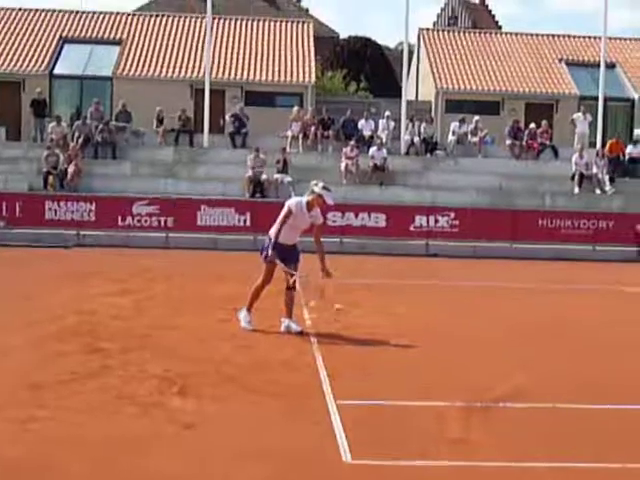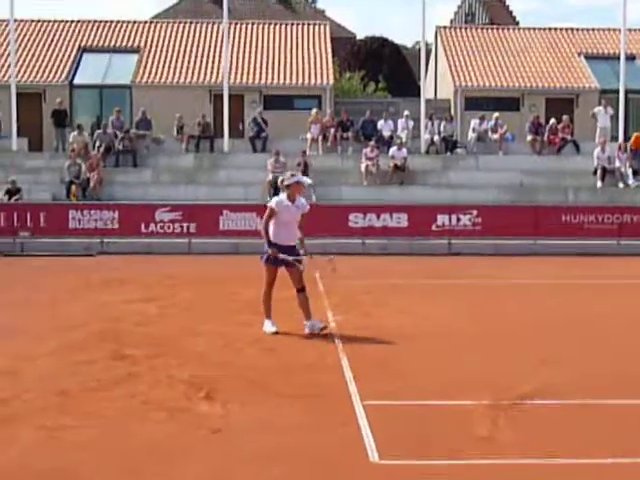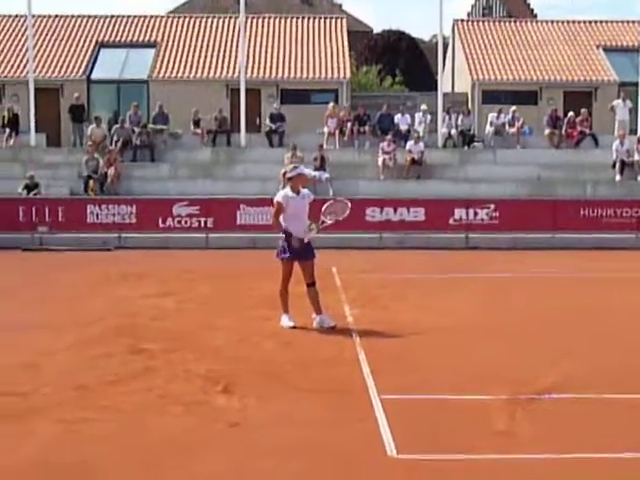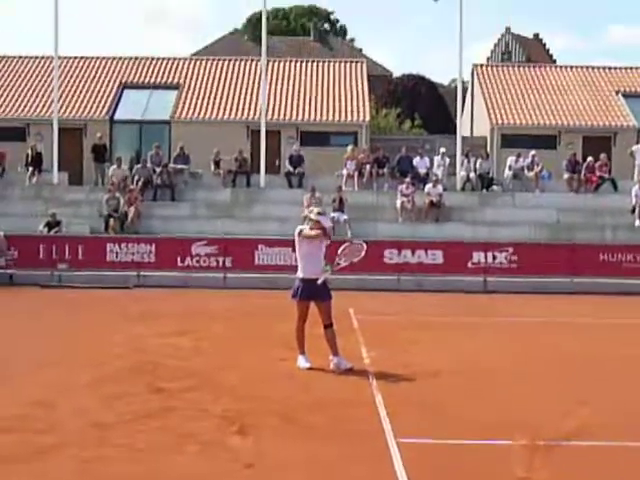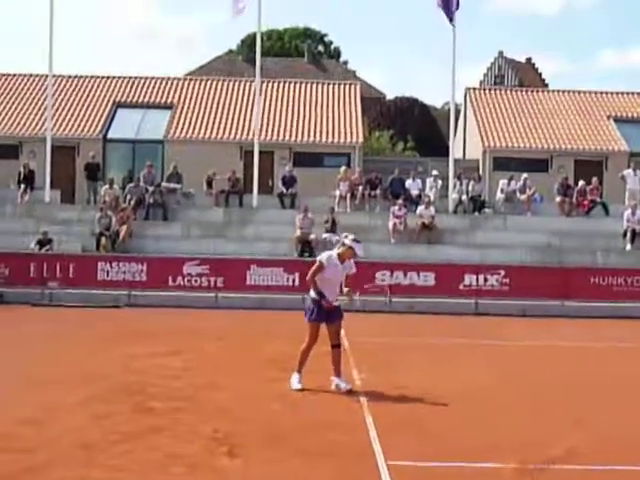
dt=1s
person 1, frame 1
left shoulder: (317, 215)
right shoulder: (295, 204)
left elbow: (318, 241)
right elbow: (279, 226)
left wrist: (323, 266)
right wrist: (272, 247)
left hip: (291, 247)
right hip: (276, 243)
left knee: (292, 283)
right knee: (265, 280)
left ankle: (287, 321)
right ankle: (246, 313)
person 1, frame 2
left shoulder: (302, 204)
right shoulder: (277, 202)
right elbow: (264, 225)
left wrist: (302, 245)
right wrist: (270, 245)
left hip: (291, 248)
right hip: (275, 248)
left knee: (300, 286)
right knee: (269, 285)
left ankle: (310, 322)
right ankle: (268, 321)
person 1, frame 3
left shoulder: (306, 194)
right shoulder: (283, 196)
right elbow: (275, 221)
left wrist: (313, 225)
right wrist: (290, 236)
left hip: (304, 241)
right hip: (289, 242)
left knee: (311, 280)
right knee: (285, 280)
left ankle: (319, 316)
right ankle: (285, 315)
person 1, frame 4
left shoulder: (322, 237)
right shoulder: (301, 231)
right elbow: (315, 233)
right wrist: (324, 233)
left hip: (320, 282)
right hip: (305, 282)
left knee: (328, 321)
right knee: (302, 321)
left ankle: (336, 358)
right ankle: (302, 356)
person 1, frame 5
left shoulder: (349, 264)
right shoulder: (326, 258)
left elbow: (341, 286)
right elbow: (310, 278)
left wrist: (347, 291)
right wrist: (322, 297)
left hip: (332, 305)
right hip: (317, 302)
left knee: (336, 342)
right knee: (311, 340)
left ankle: (337, 379)
right ankle: (297, 375)
